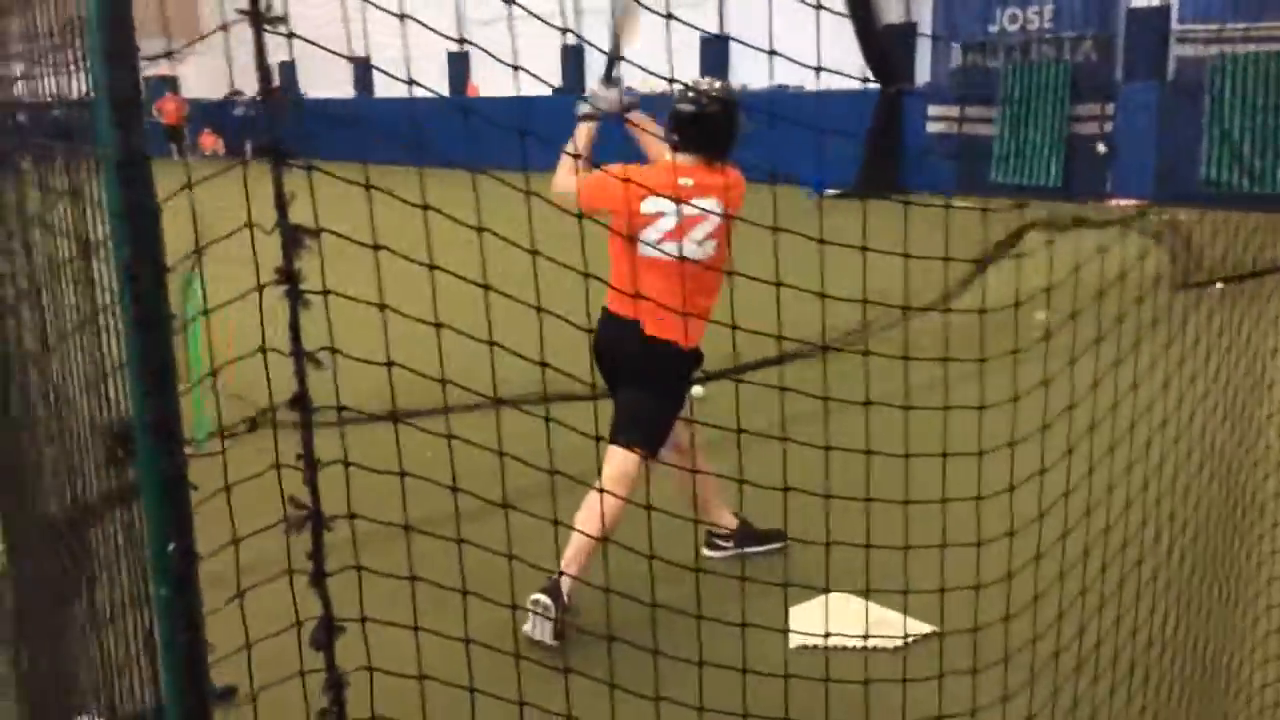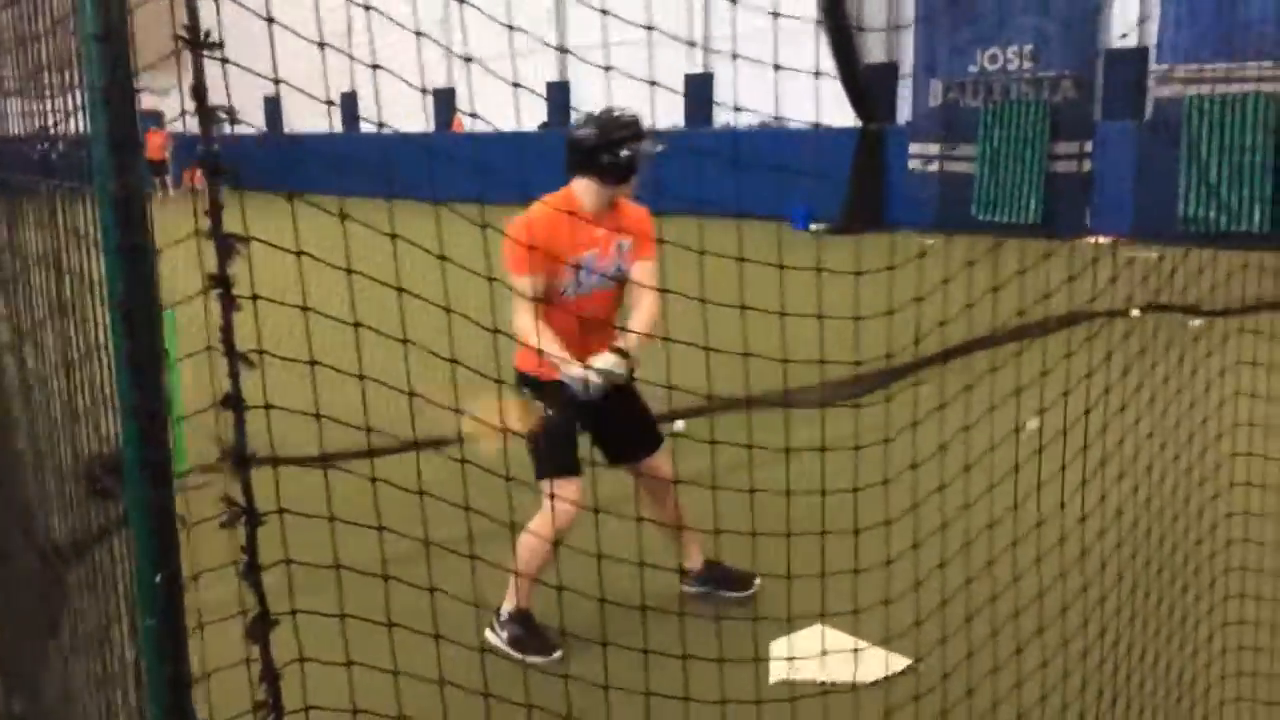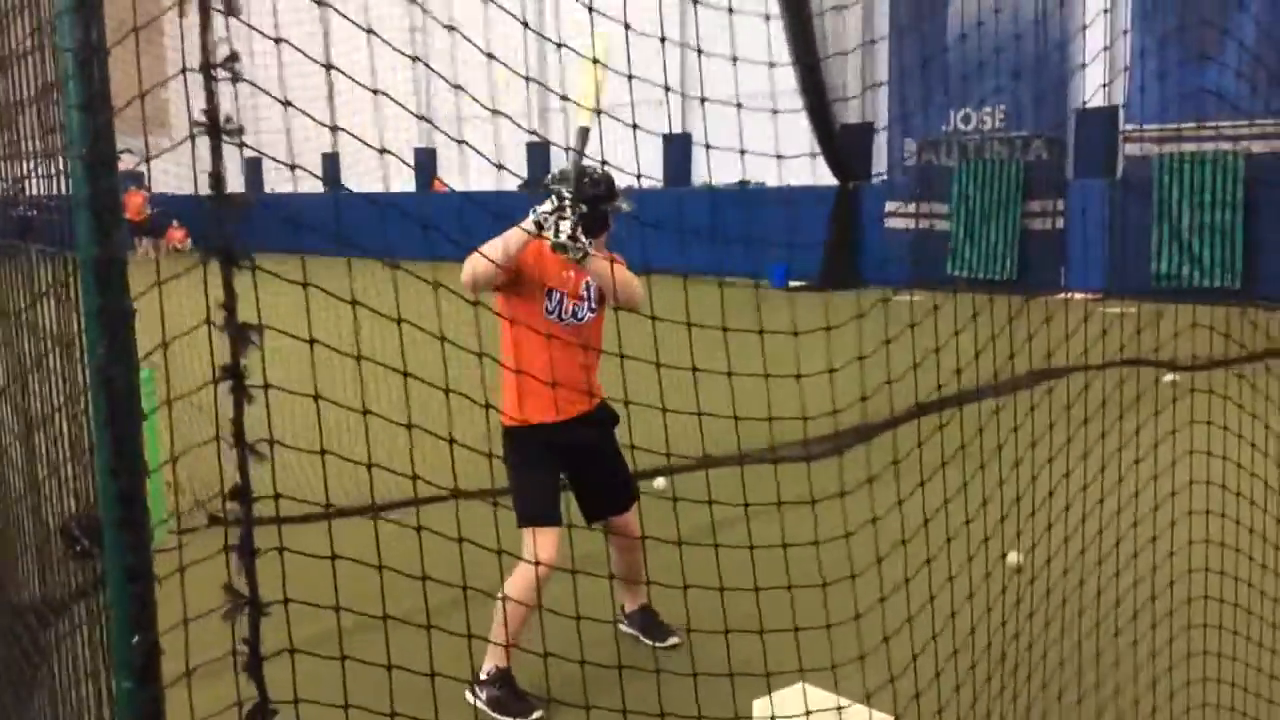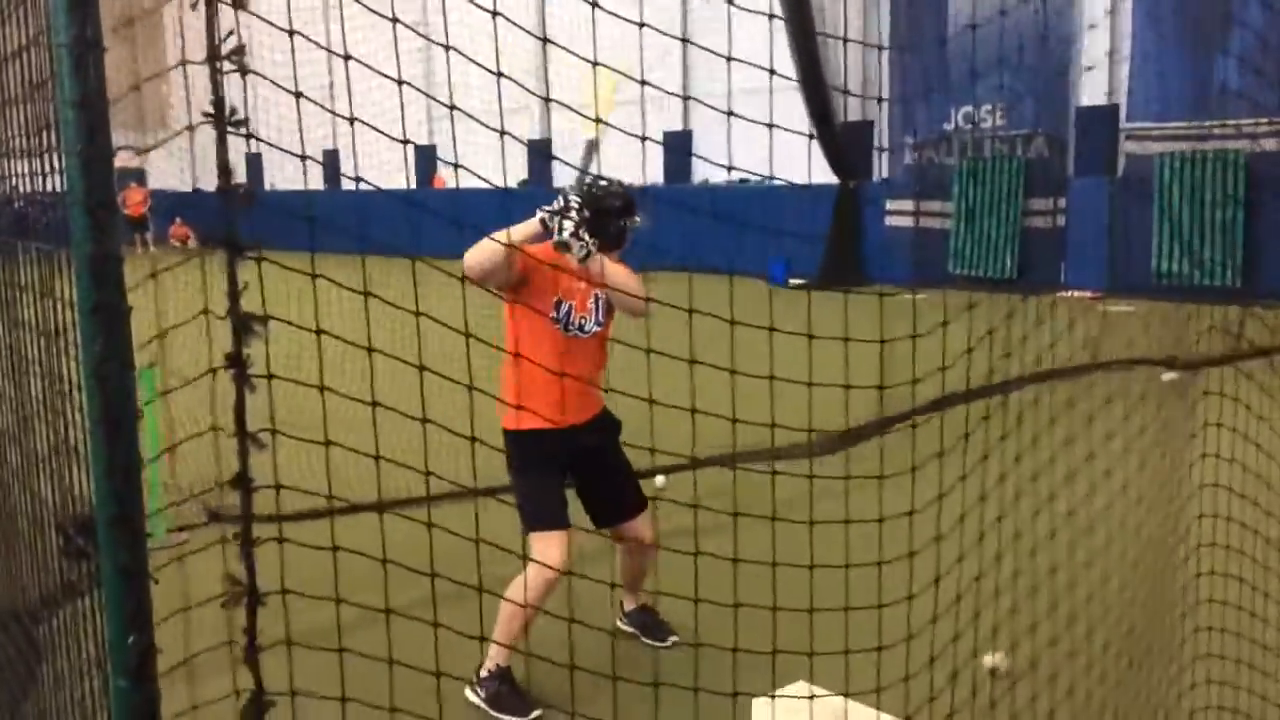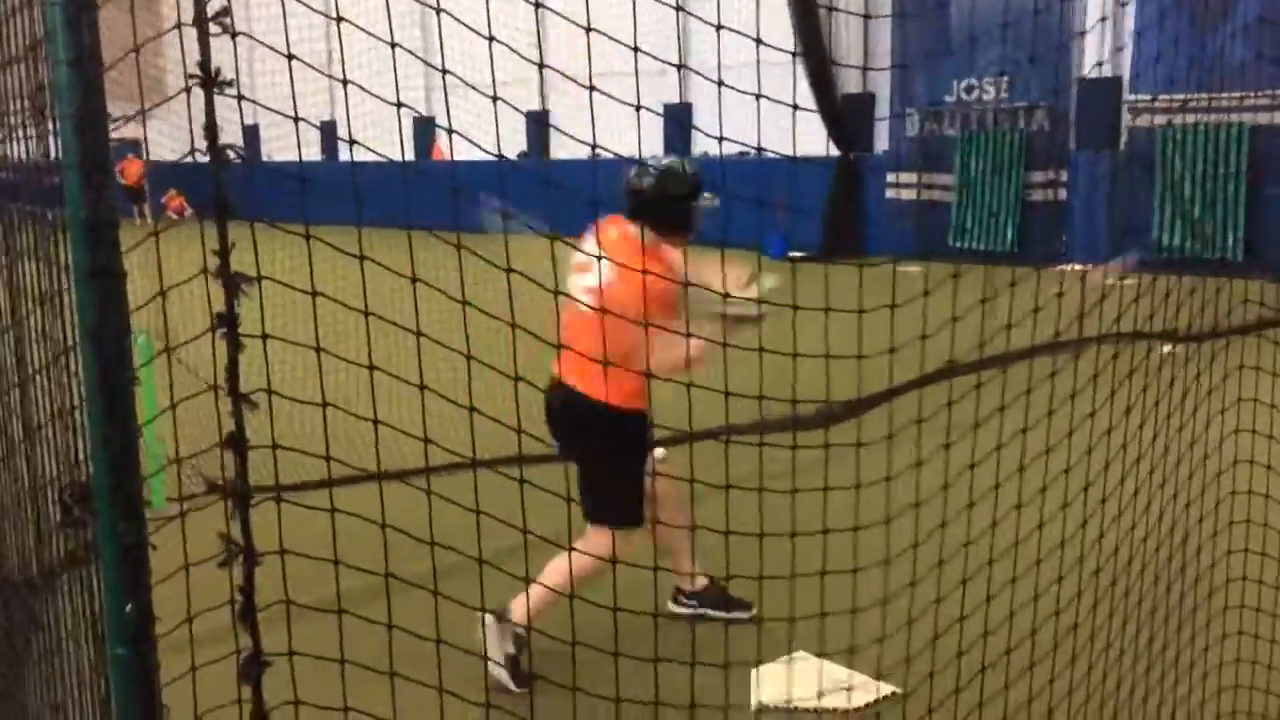
dt=1s
person 1, frame 1
left shoulder: (628, 185)
right shoulder: (731, 187)
left elbow: (565, 187)
left wrist: (588, 120)
right wrist: (631, 115)
left hip: (615, 332)
right hip: (666, 349)
left knee: (673, 432)
right knee: (619, 473)
left ankle: (724, 529)
right ankle: (556, 591)
person 1, frame 2
left shoulder: (635, 221)
right shoulder: (536, 224)
left elbow: (646, 298)
right elbow: (523, 316)
left wrist: (617, 358)
right wrist: (565, 365)
left hip: (605, 368)
right hip: (548, 376)
left knee: (657, 469)
right knee: (564, 505)
left ankle: (696, 567)
right ankle: (509, 616)
person 1, frame 3
left shoulder: (603, 261)
right shoulder: (523, 255)
left elbow: (634, 298)
right elbow: (471, 276)
left wrist: (579, 252)
right wrist: (533, 223)
left hip: (588, 415)
right hip: (531, 426)
left knee: (627, 524)
right knee: (542, 555)
left ankle: (634, 610)
person 1, frame 4
left shoulder: (608, 269)
right shoulder: (531, 262)
left elbow: (641, 304)
right elbow: (472, 267)
left wrist: (582, 253)
right wrist: (539, 223)
left hip: (590, 423)
right hip: (533, 431)
left knee: (640, 533)
right knee: (551, 559)
left ankle: (632, 608)
right ankle: (490, 674)
person 1, frame 5
left shoulder: (606, 231)
right shoulder: (641, 270)
right elbow: (669, 362)
right wrist: (721, 323)
left hip: (580, 394)
right hip: (597, 410)
left knee: (657, 487)
right knee: (605, 542)
left ankle: (692, 587)
right ankle: (511, 621)
